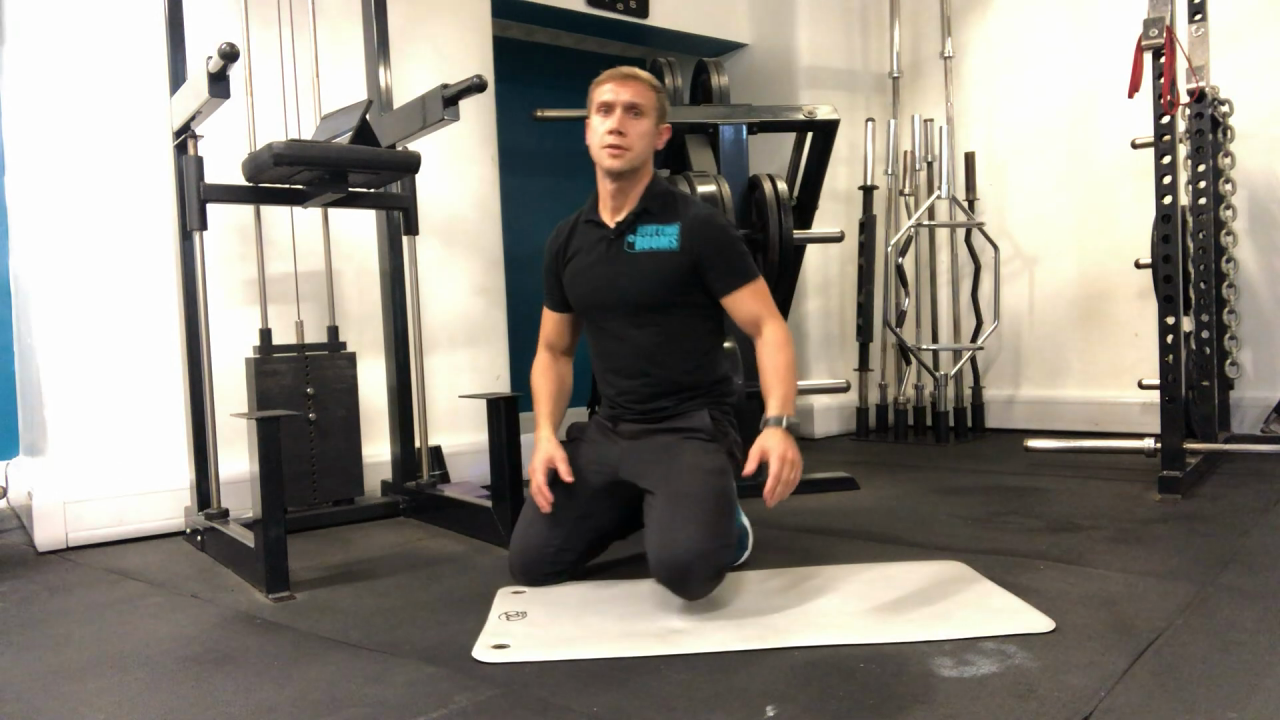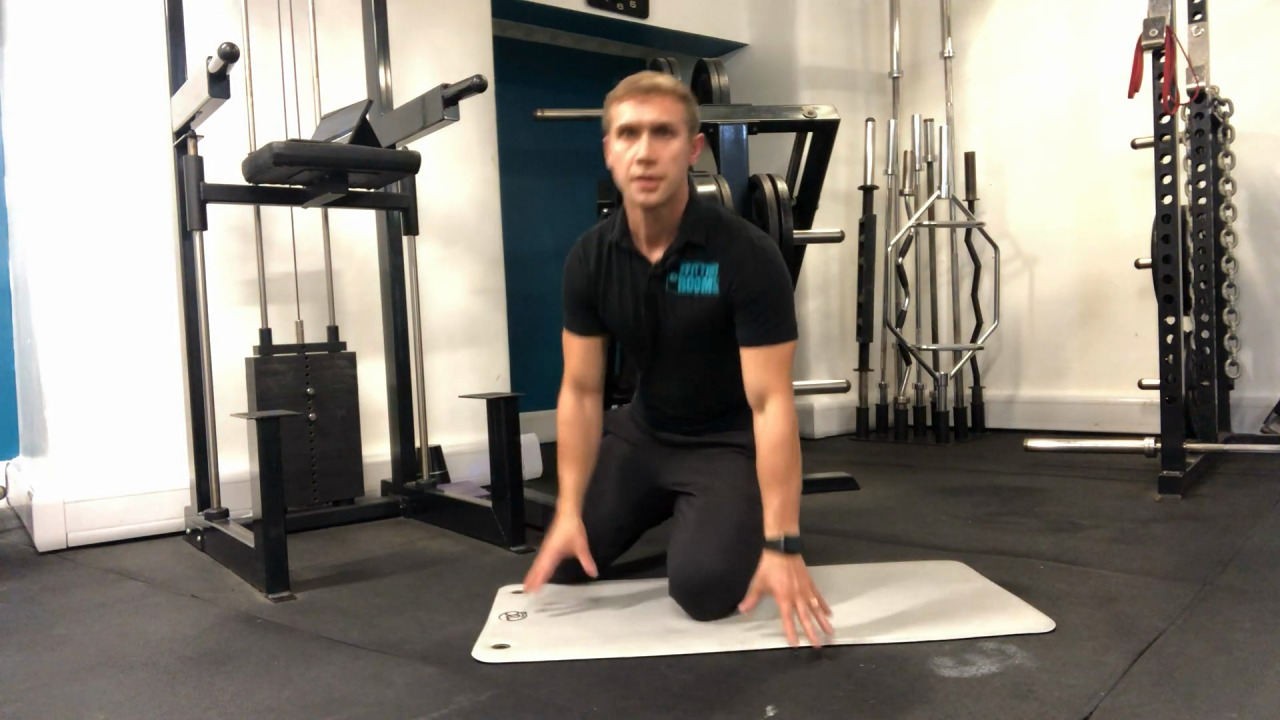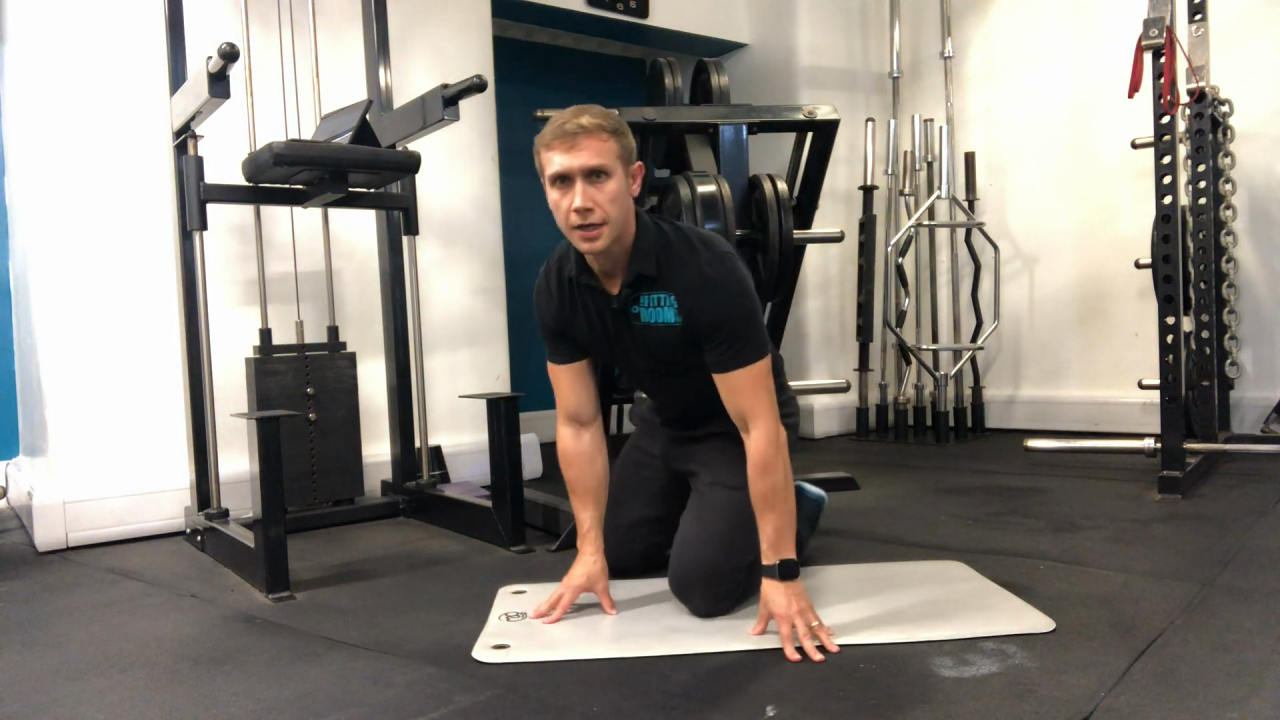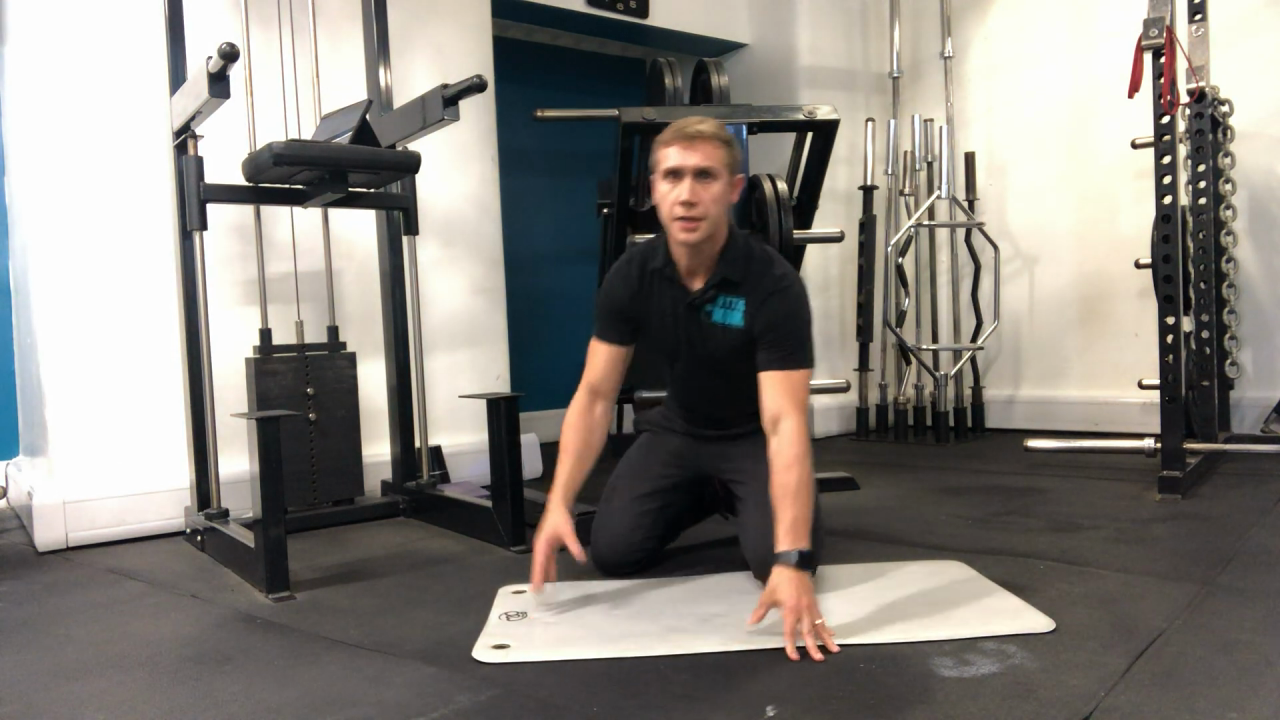
dt=0.5s
person 1, frame 1
left shoulder: (697, 227)
right shoulder: (566, 242)
left elbow: (768, 329)
right elbow: (553, 352)
left wrist: (778, 426)
right wrist: (547, 435)
left hip: (688, 430)
right hip: (608, 432)
left knee: (686, 567)
right knee: (532, 562)
left ankle: (720, 511)
right ankle: (639, 509)
person 1, frame 2
left shoulder: (748, 256)
right shoulder: (588, 258)
left elbow: (772, 404)
right elbow: (581, 391)
left wrist: (781, 545)
right wrist: (568, 511)
left hip: (728, 441)
right hip: (644, 433)
left knee: (703, 586)
right knee: (564, 563)
left ankle: (739, 525)
right ankle: (663, 509)
person 1, frame 3
left shoulder: (706, 272)
right shoulder: (555, 286)
left elbow: (759, 428)
right elbow: (579, 423)
left wrist: (779, 572)
right wrist: (590, 549)
left hip: (733, 429)
right hip: (664, 425)
left knee: (703, 586)
right knee: (620, 559)
left ankle: (795, 509)
right ankle: (705, 503)
person 1, frame 4
left shoulder: (774, 286)
right shoulder: (630, 276)
left elbow: (785, 424)
right elbow: (595, 396)
left wrist: (793, 562)
right wrist: (559, 504)
left hip: (755, 436)
right hip: (680, 429)
left knee: (773, 560)
right knee: (613, 551)
left ankle: (742, 498)
right ankle: (707, 493)
